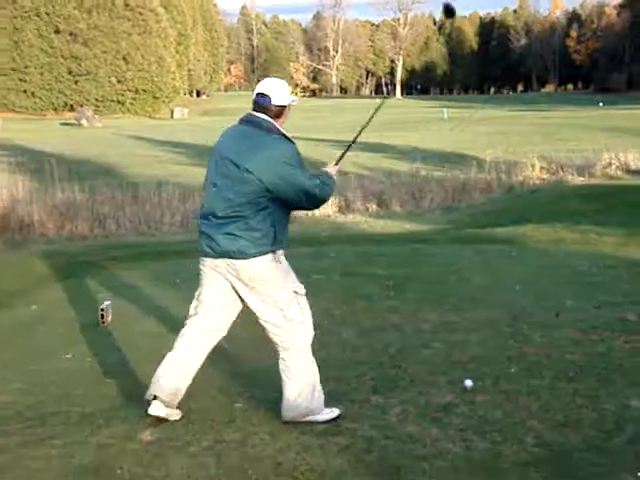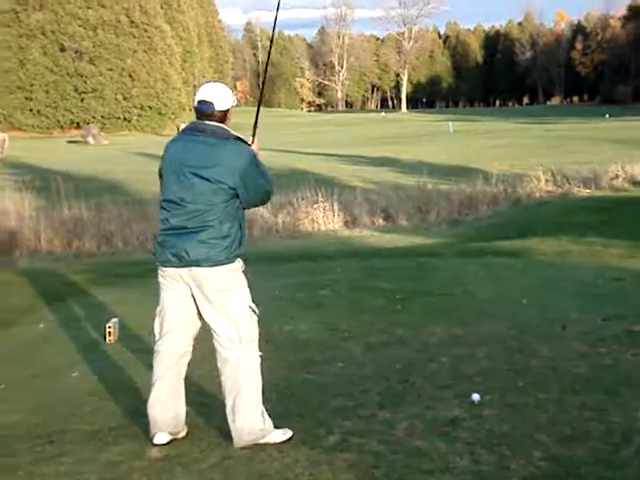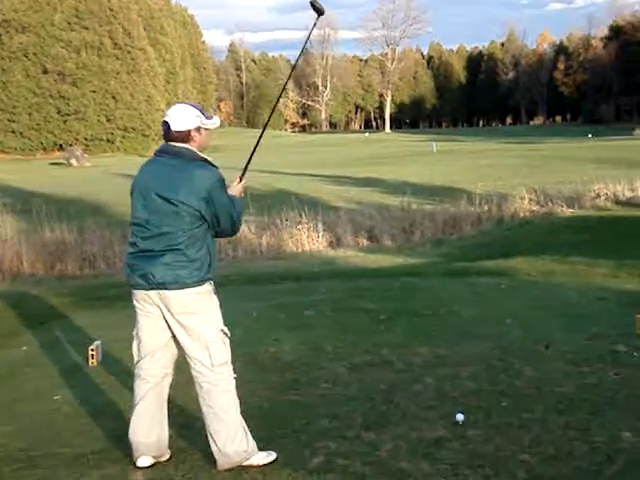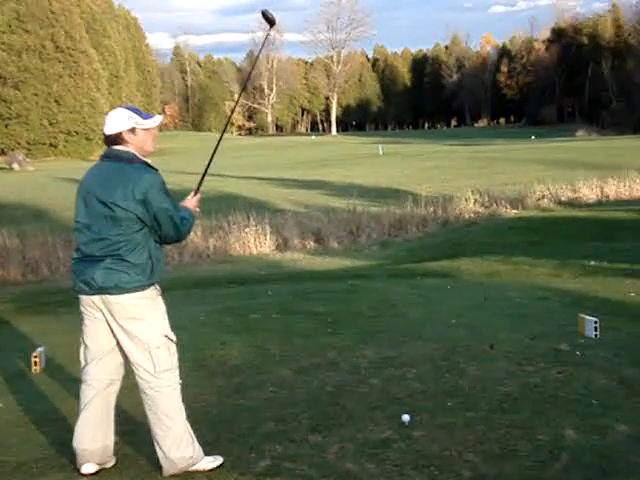
dt=0.5s
person 1, frame 1
left shoulder: (230, 136)
right shoulder: (276, 148)
right elbow: (309, 195)
left wrist: (304, 180)
right wrist: (326, 178)
left hip: (216, 250)
right hip: (254, 254)
left knee: (204, 322)
right knee: (294, 326)
left ankle: (164, 395)
right ankle: (303, 405)
person 1, frame 2
left shoulder: (174, 148)
right shoulder: (236, 153)
right elbow: (261, 194)
right wrist: (254, 159)
left hip: (172, 261)
right hip: (216, 264)
left knee: (171, 342)
right knee: (238, 345)
left ankle: (164, 423)
right ankle: (250, 428)
person 1, frame 3
left shoulder: (146, 171)
right shoulder: (204, 176)
right elbow: (228, 225)
right wrist: (234, 197)
left hip: (144, 283)
right hip: (187, 286)
left knee: (150, 366)
right knee: (213, 368)
left ankle: (147, 446)
right ankle: (233, 450)
person 1, frame 4
left shoulder: (92, 176)
right shoulder: (144, 178)
right elbow: (173, 231)
left wrist: (175, 209)
right wrist: (188, 210)
left hip: (91, 287)
right hip: (131, 290)
left knee: (98, 371)
right knee: (159, 373)
